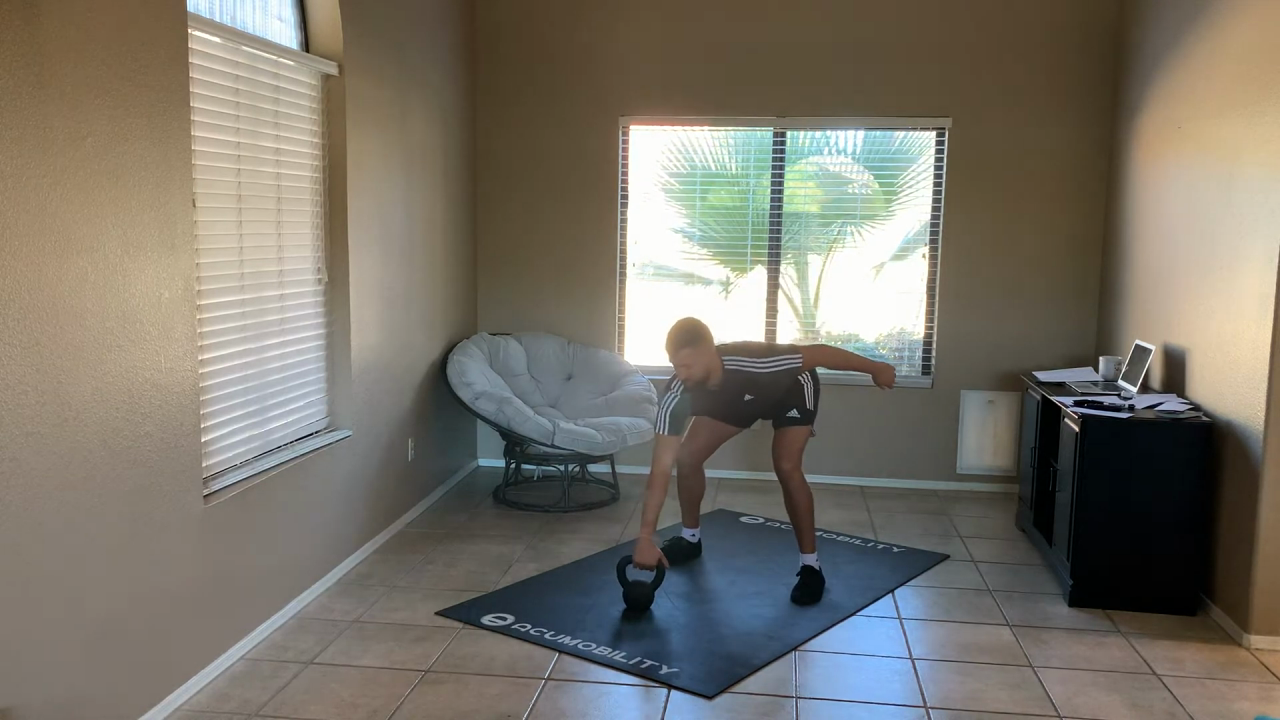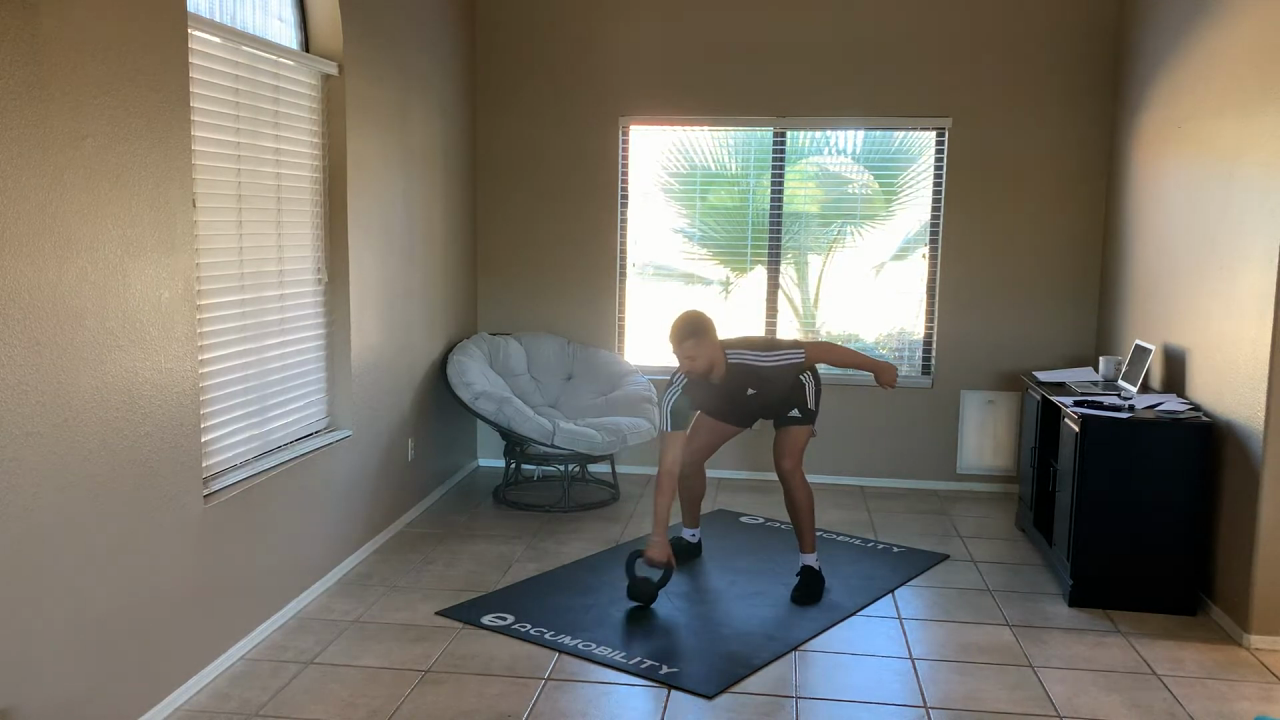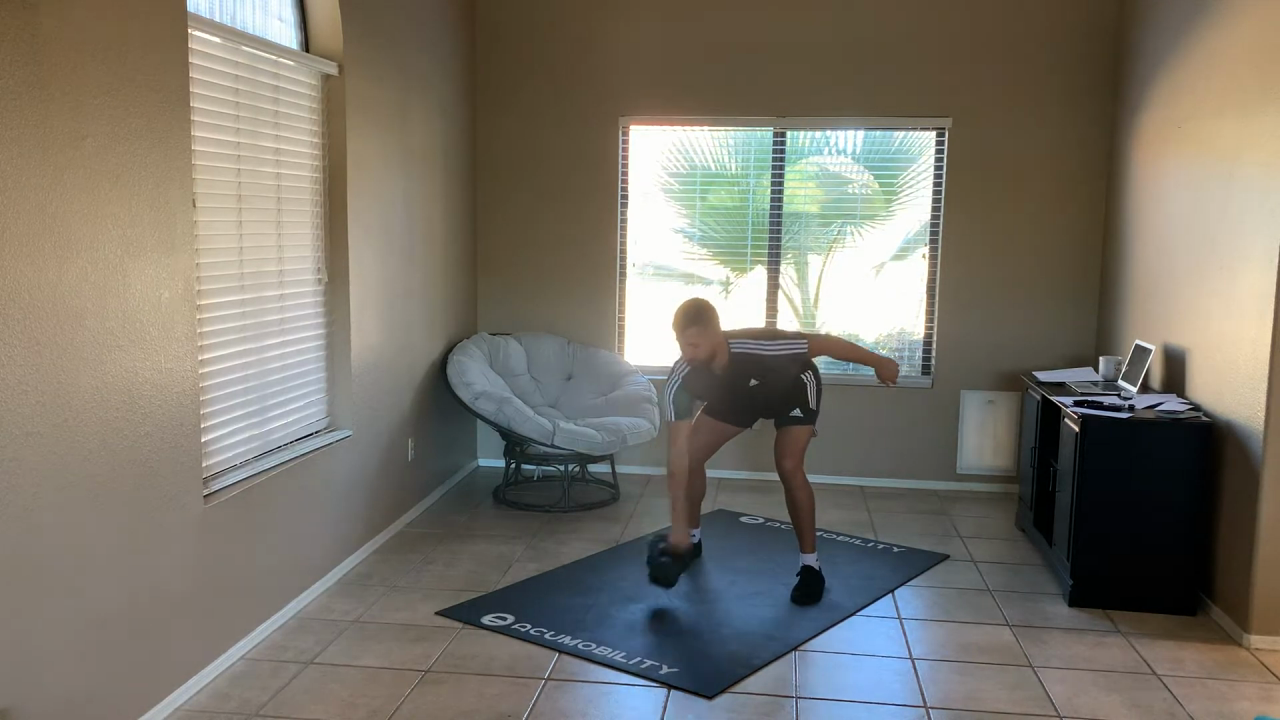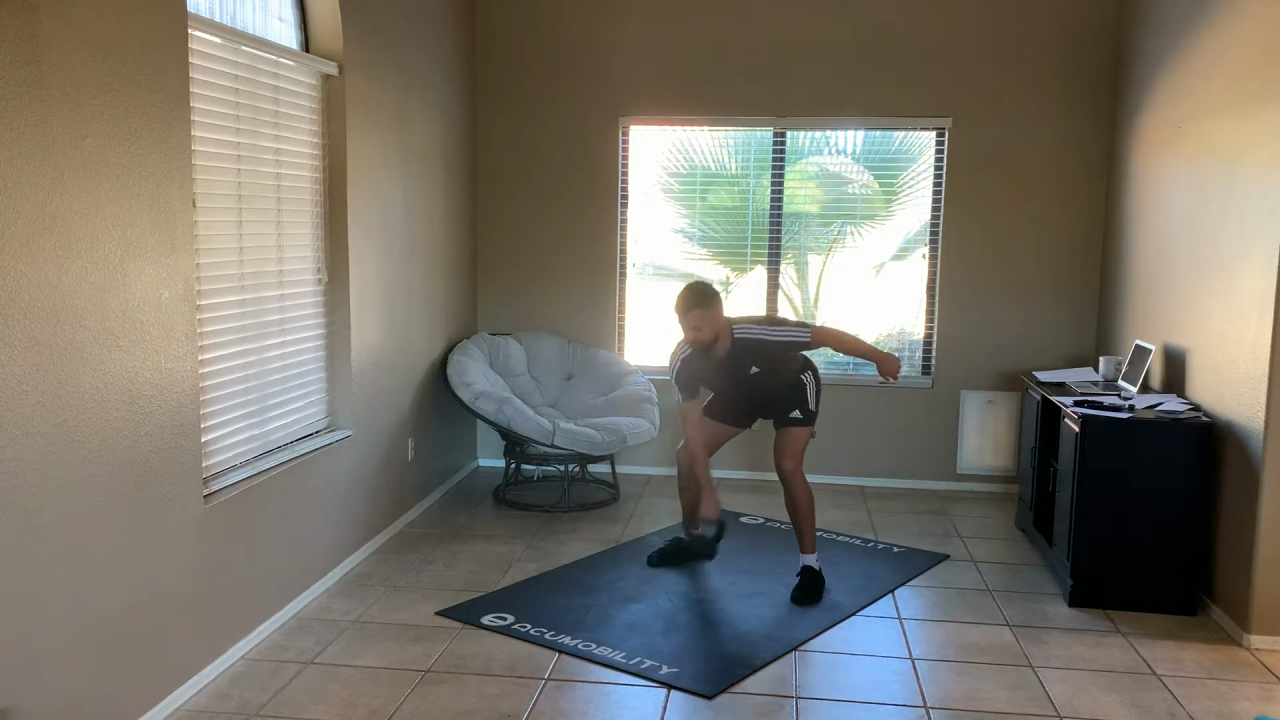
dt=0.1s
person 1, frame 1
left shoulder: (753, 363)
right shoulder: (677, 396)
left elbow: (818, 353)
right elbow: (661, 468)
left wrist: (875, 368)
right wrist: (646, 539)
left hip: (790, 390)
right hip: (733, 399)
left knee: (786, 467)
right knee: (687, 456)
left ankle: (811, 566)
right ankle: (690, 539)
person 1, frame 2
left shoulder: (756, 358)
right shoulder: (680, 391)
left elbow: (821, 350)
right elbow: (669, 465)
left wrist: (877, 367)
right wrist: (658, 535)
left hip: (793, 389)
right hip: (734, 398)
left knee: (787, 467)
right knee: (688, 457)
left ankle: (810, 566)
right ankle: (690, 539)
person 1, frame 3
left shoulder: (759, 347)
right shoulder: (682, 378)
left elbow: (825, 343)
right elbow: (678, 452)
left wrist: (878, 363)
right wrist: (678, 524)
left hip: (793, 389)
right hip: (738, 397)
left knee: (789, 467)
right knee: (690, 456)
left ankle: (810, 567)
right ankle: (692, 540)
person 1, frame 4
left shoulder: (761, 334)
right shoulder: (684, 361)
left elbow: (826, 336)
right elbow: (692, 429)
left wrist: (880, 358)
right wrist: (707, 494)
left hip: (793, 388)
right hip: (737, 394)
left knee: (788, 467)
right knee: (687, 455)
left ankle: (810, 566)
right ankle: (691, 537)
